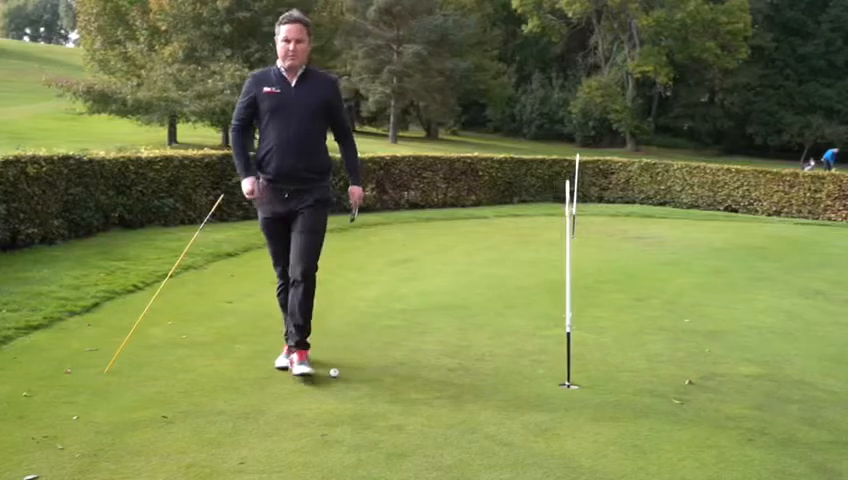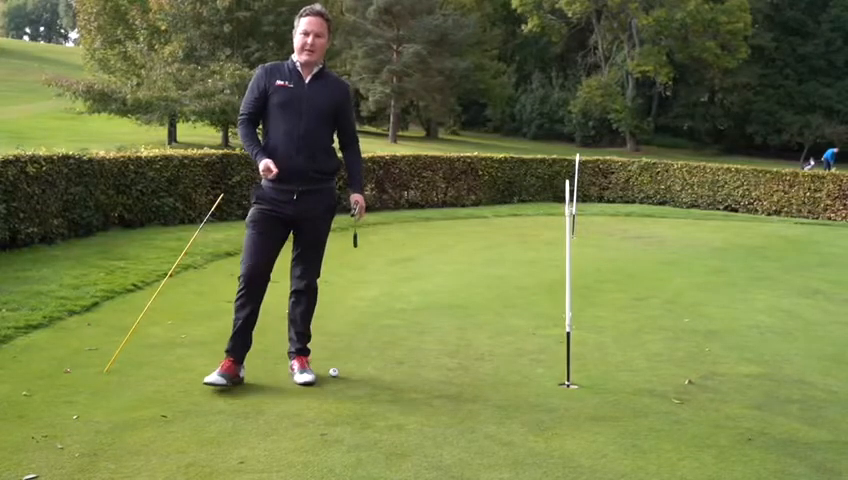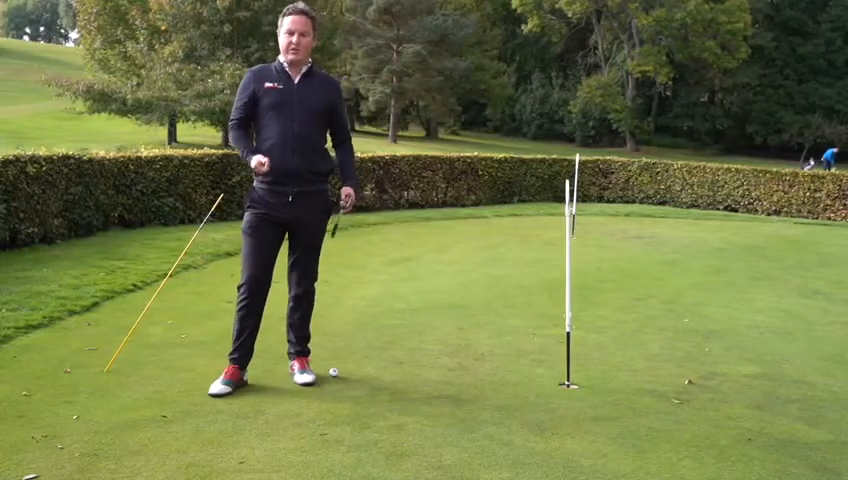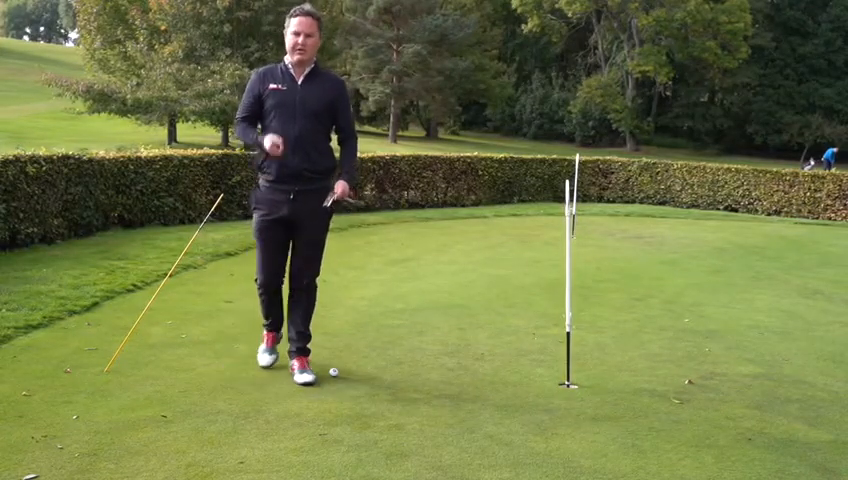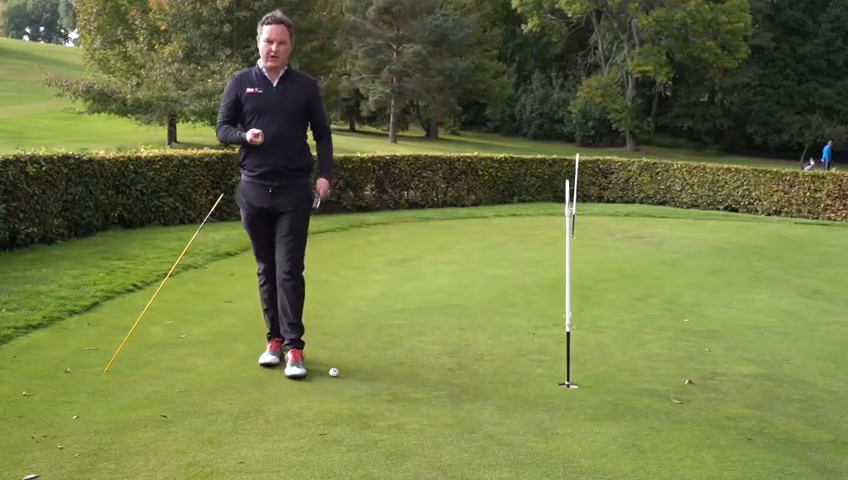
dt=1s
person 1, frame 1
left shoulder: (326, 85)
right shoulder: (258, 82)
left elbow: (343, 135)
right elbow: (239, 130)
left wrist: (355, 180)
right wrist: (246, 173)
left hip: (312, 193)
right hip: (271, 192)
left knee: (303, 272)
right knee: (283, 274)
left ankle: (299, 348)
right ankle: (291, 342)
person 1, frame 2
left shoulder: (338, 88)
right shoulder: (268, 75)
left elbow: (349, 143)
right elbow: (246, 121)
left wrist: (356, 188)
right wrist: (260, 157)
left hip: (317, 198)
right hip: (272, 194)
left knee: (305, 280)
right knee: (252, 274)
left ankle: (298, 356)
right ankle: (234, 361)
person 1, frame 3
left shoulder: (328, 86)
right shoulder: (257, 78)
left elbow: (341, 140)
right elbow: (237, 125)
left wrist: (348, 182)
right wrist: (251, 155)
left hip: (312, 199)
right hip: (266, 196)
left knee: (303, 283)
right knee: (252, 282)
left ankle: (299, 356)
right ankle: (237, 366)
person 1, frame 4
left shoulder: (333, 85)
right shoulder: (263, 78)
left elbow: (348, 137)
right elbow: (241, 125)
left wrist: (346, 177)
right wrist: (262, 139)
left hip: (315, 195)
right hip: (271, 193)
left knee: (304, 279)
right knee: (268, 276)
left ankle: (299, 354)
right ankle: (271, 331)
person 1, frame 5
left shoulder: (306, 86)
right shoulder: (240, 82)
left elbow: (322, 133)
right elbow: (223, 128)
left wrist: (325, 173)
right wrist: (245, 136)
left hip: (294, 189)
right hip: (254, 189)
left knee: (289, 269)
right knee: (266, 269)
left ankle: (293, 346)
right ankle: (274, 338)
